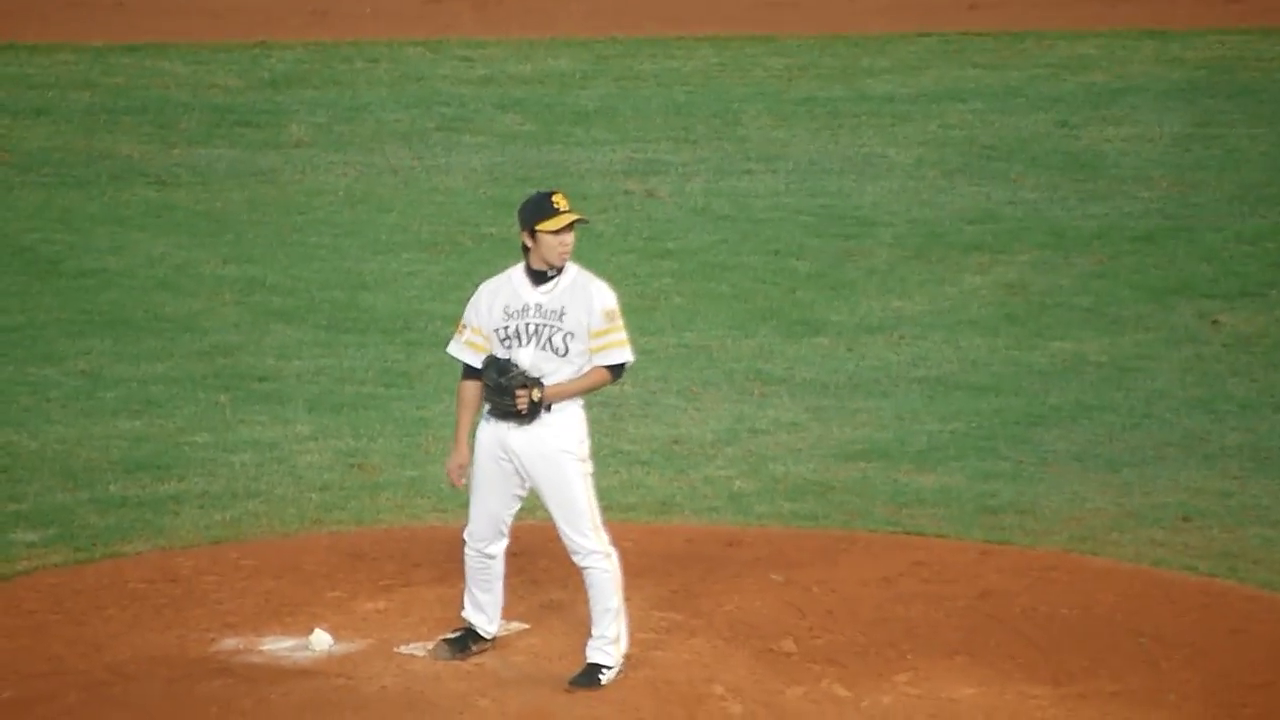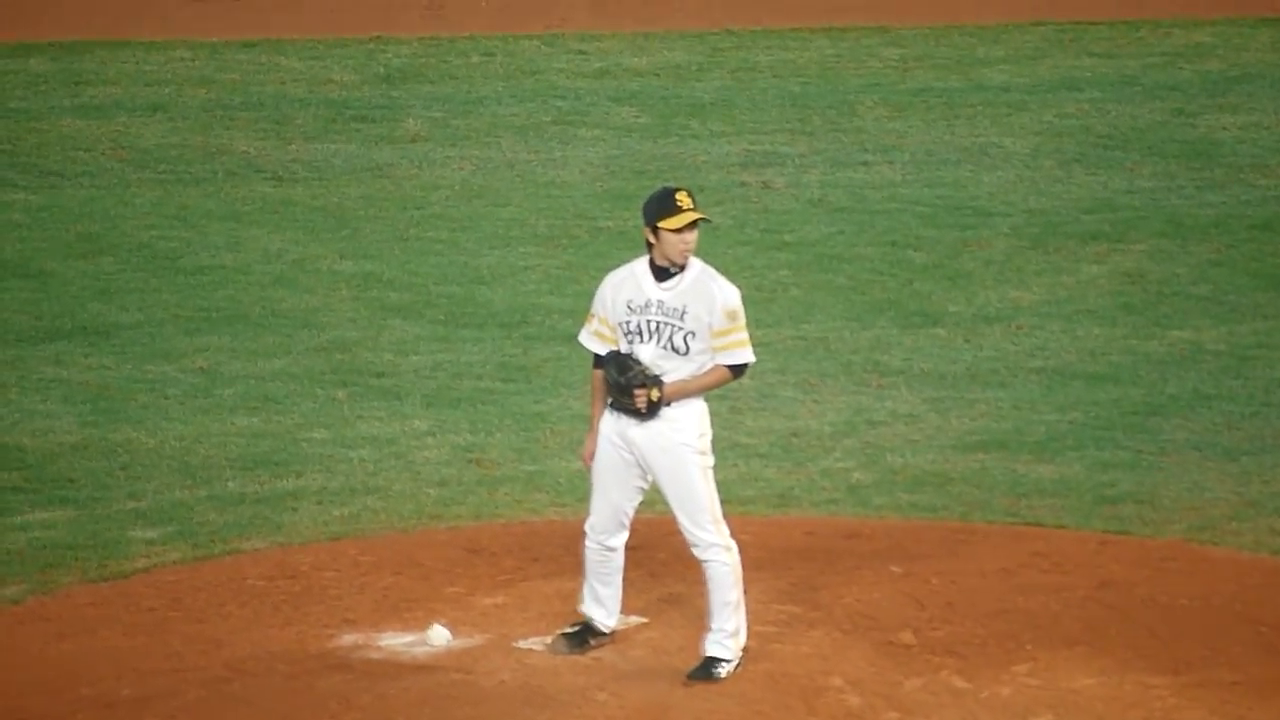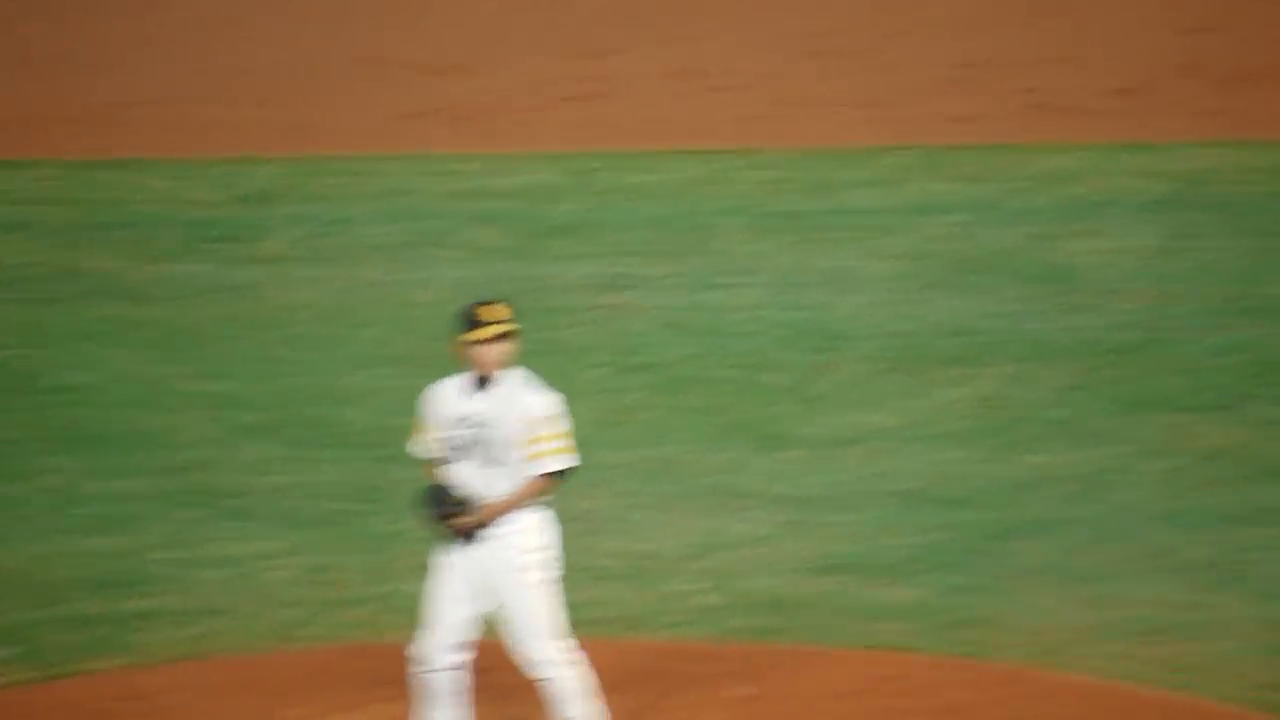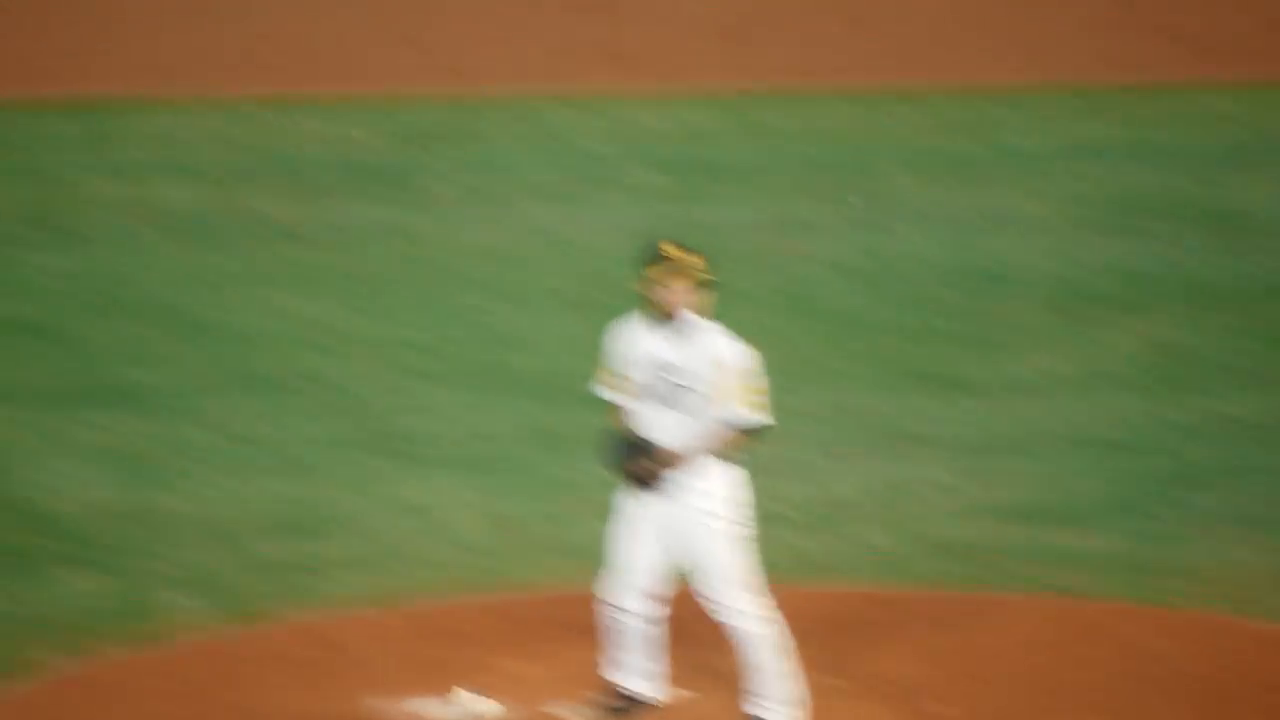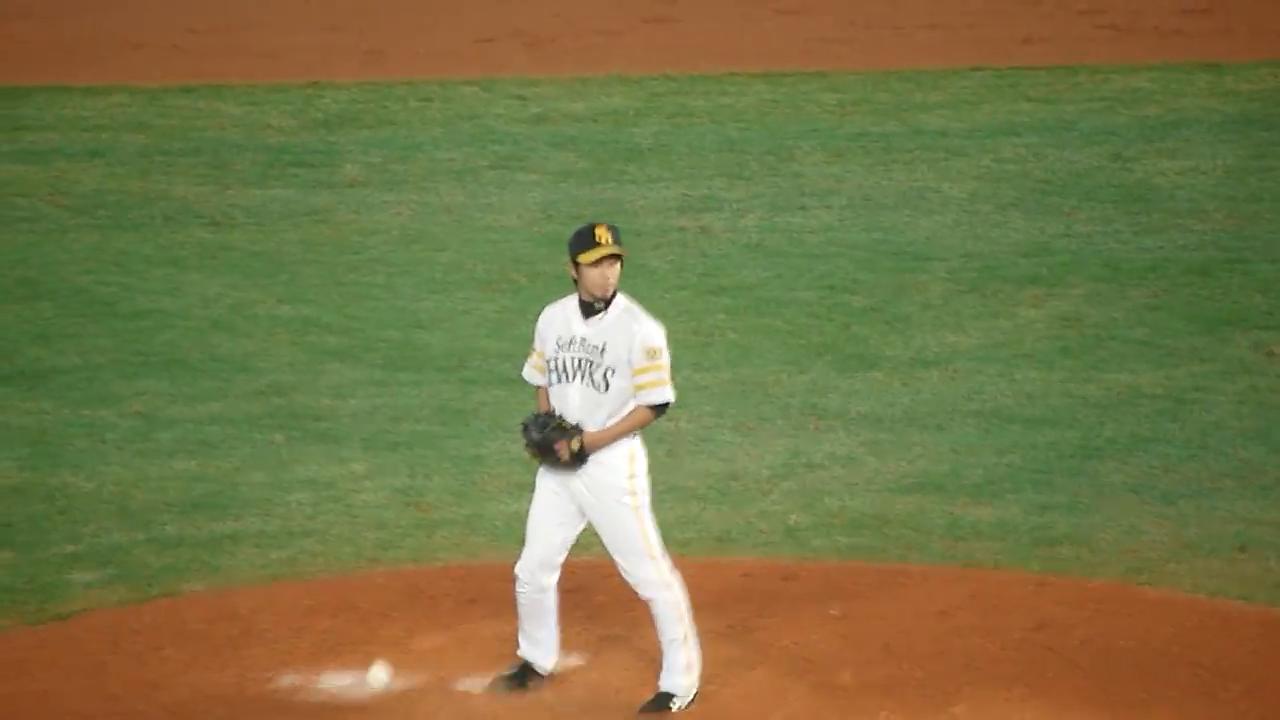
dt=1s
person 1, frame 1
left shoulder: (593, 293)
right shoulder: (492, 292)
left elbow: (611, 367)
right elbow: (472, 372)
left wrist: (548, 394)
right wrist: (461, 444)
left hip: (557, 431)
right hip: (497, 430)
left knee: (589, 542)
right knee: (481, 536)
left ankle: (607, 650)
right ankle: (481, 626)
person 1, frame 2
left shoulder: (717, 291)
right shoulder: (616, 283)
left elbow: (732, 365)
right elbow: (601, 358)
left wrist: (668, 391)
right wrist: (594, 427)
left hip: (679, 423)
right hip: (619, 422)
left knee: (708, 535)
right knee: (602, 529)
left ankle: (725, 644)
right ankle: (598, 620)
person 1, frame 3
left shoulder: (532, 400)
right shoulder: (438, 397)
left elbow: (553, 472)
left wrist: (489, 512)
left hip: (515, 537)
right hip: (461, 540)
left knee: (545, 652)
right knee: (436, 649)
person 1, frame 4
left shoulder: (723, 349)
right shoulder: (626, 336)
left elbow: (743, 427)
left wrist: (678, 459)
right wrist: (631, 450)
left hip: (706, 485)
right hip: (647, 485)
left knee: (737, 602)
right knee: (626, 591)
person 1, frame 5
left shoulder: (641, 330)
right shoulder: (551, 319)
left elbow: (654, 404)
left wrist: (593, 440)
left hip: (614, 464)
right hip: (557, 465)
left knee: (651, 573)
right knee: (533, 568)
left ankle: (681, 678)
right ankle: (537, 659)
